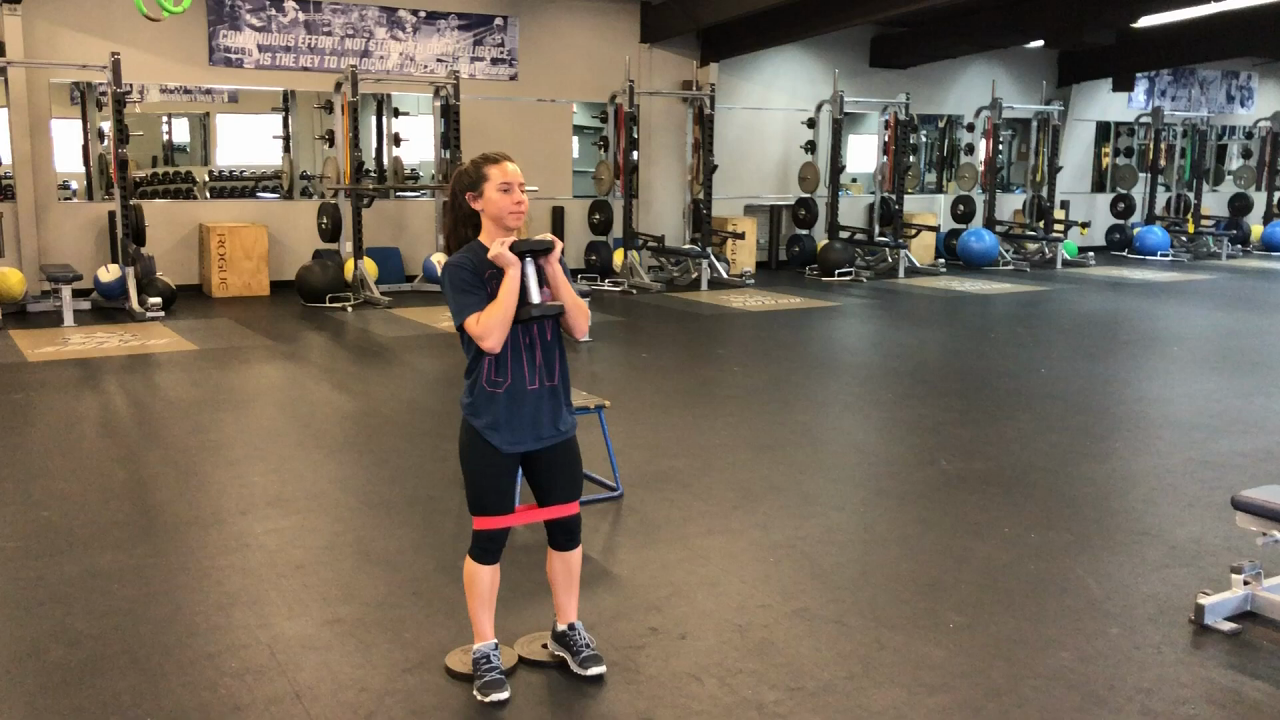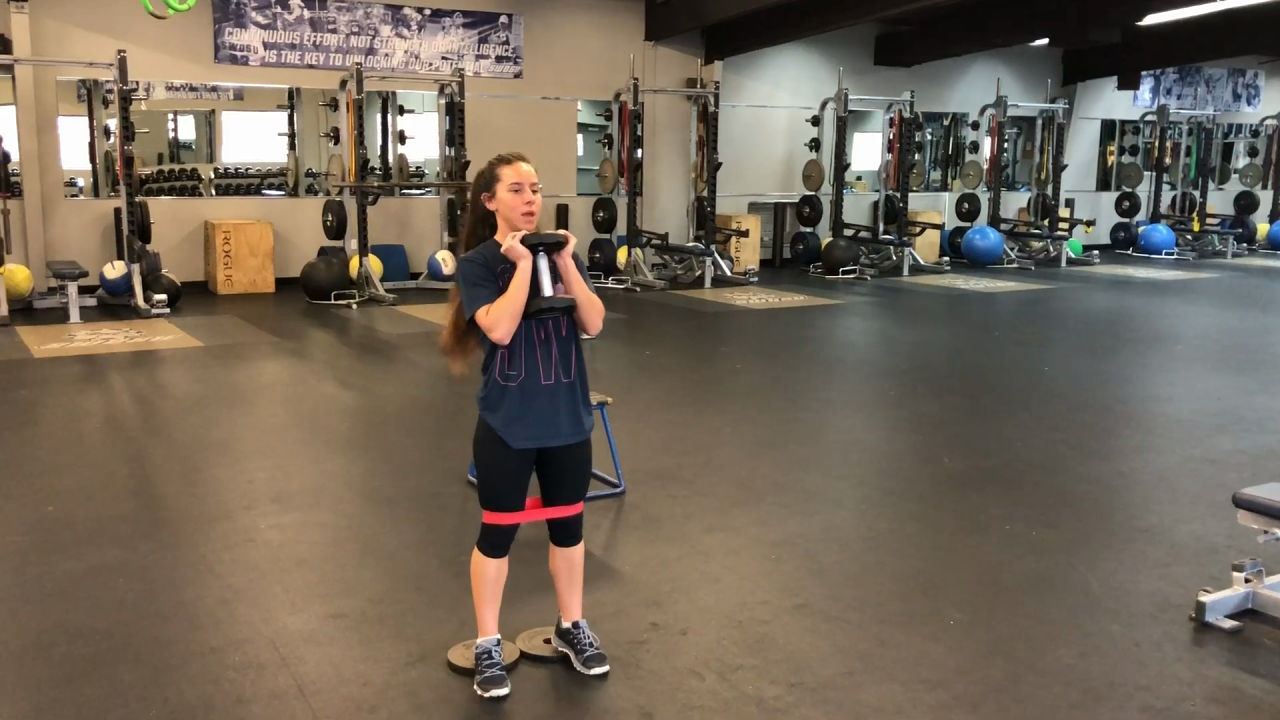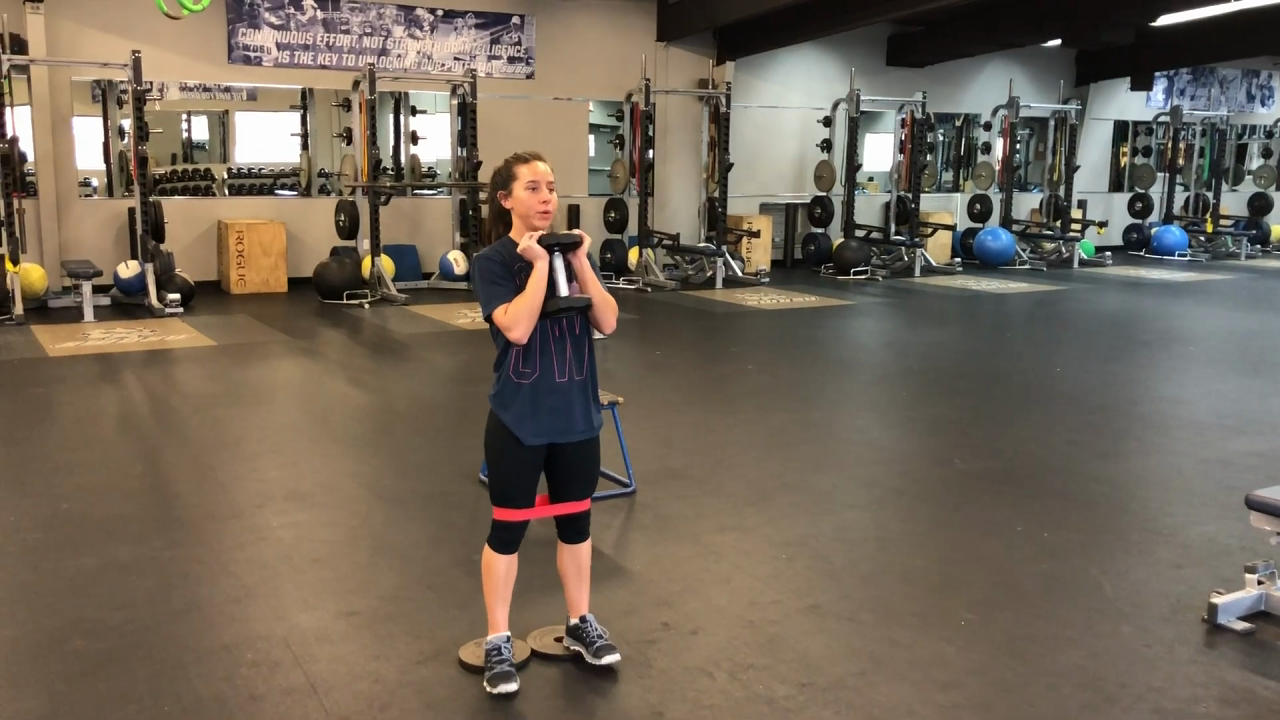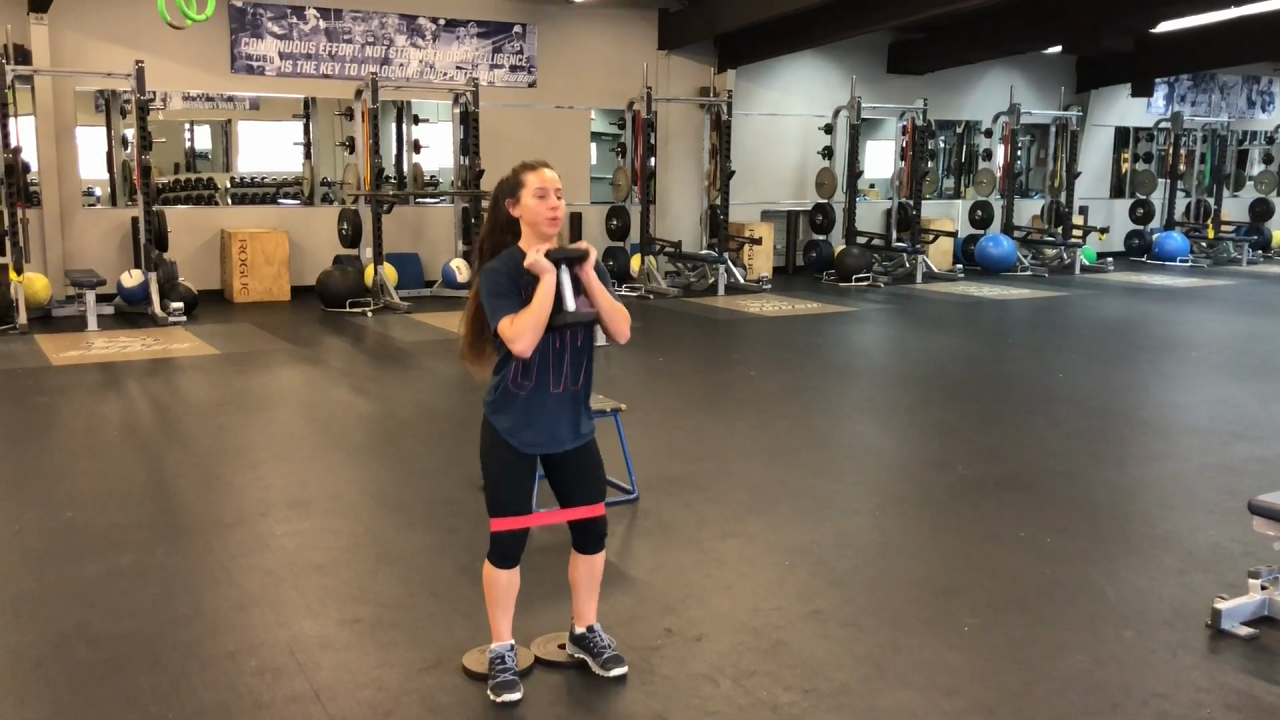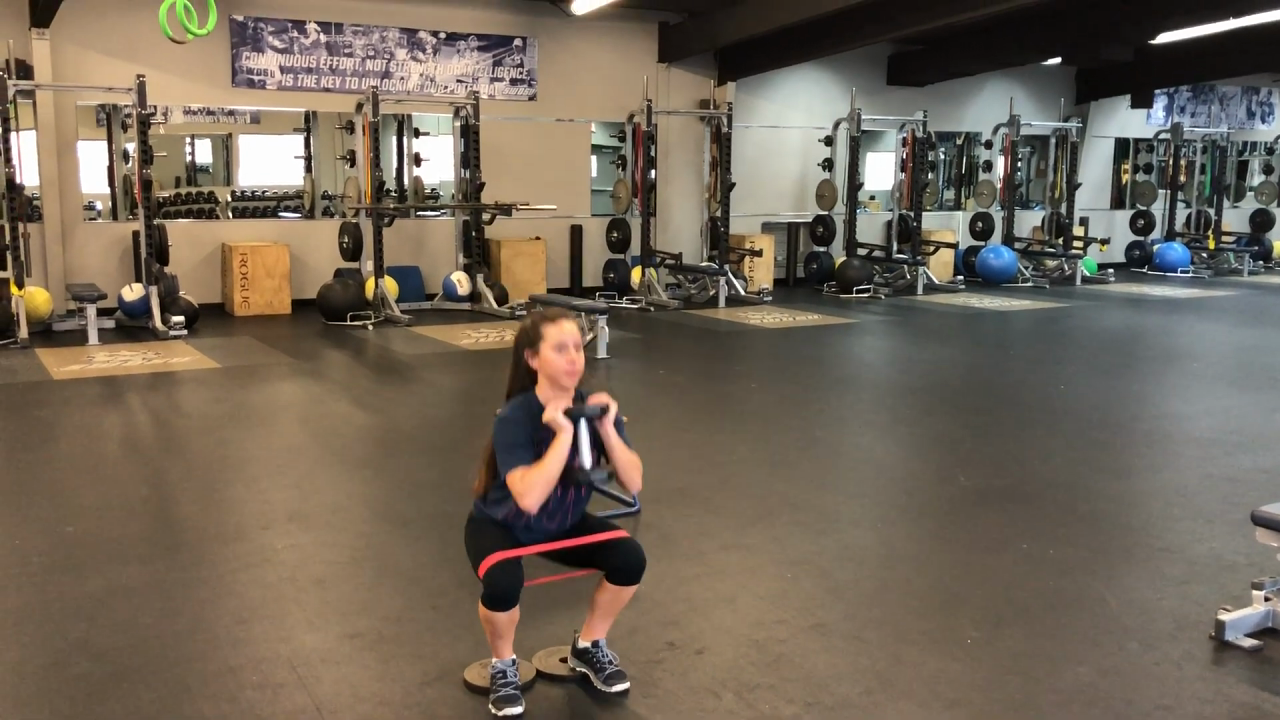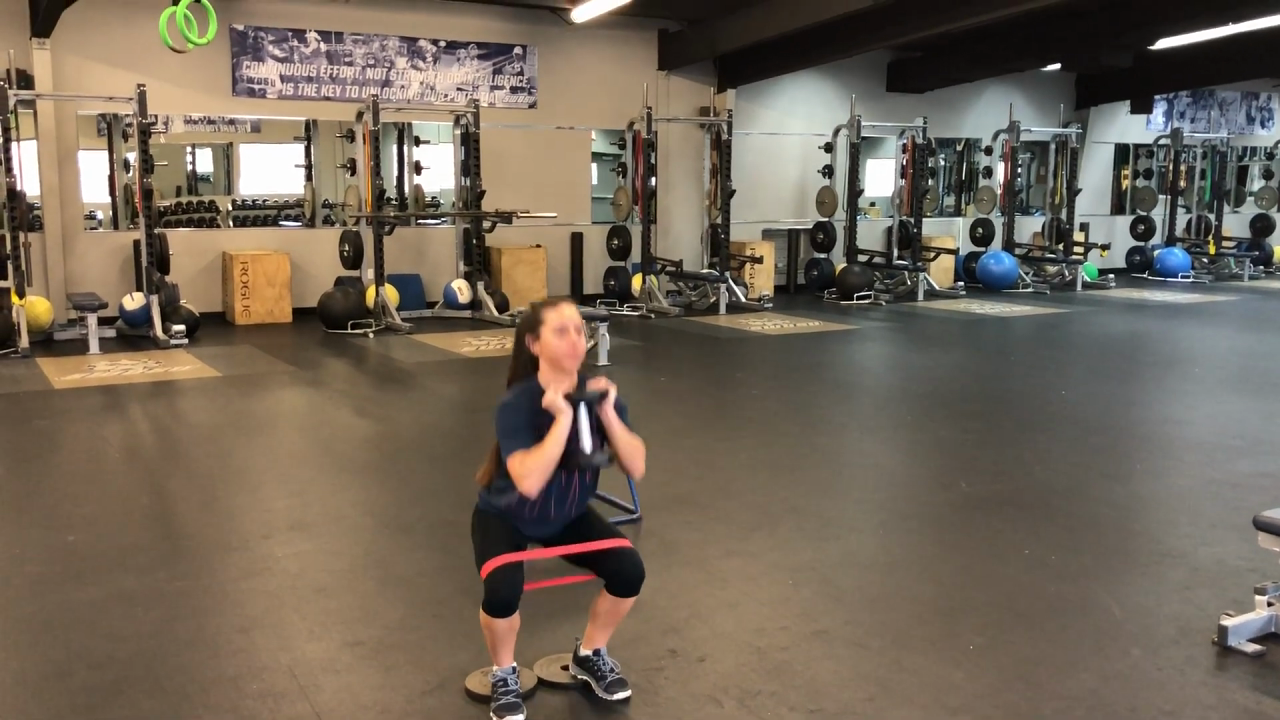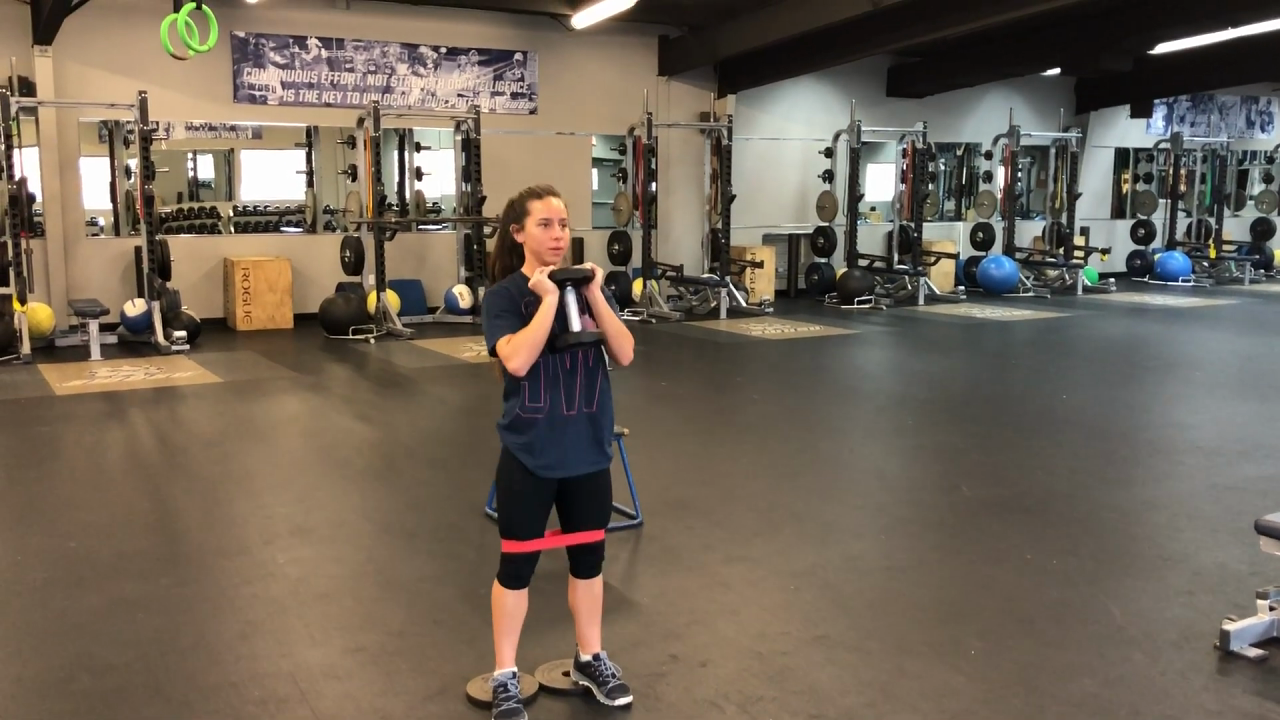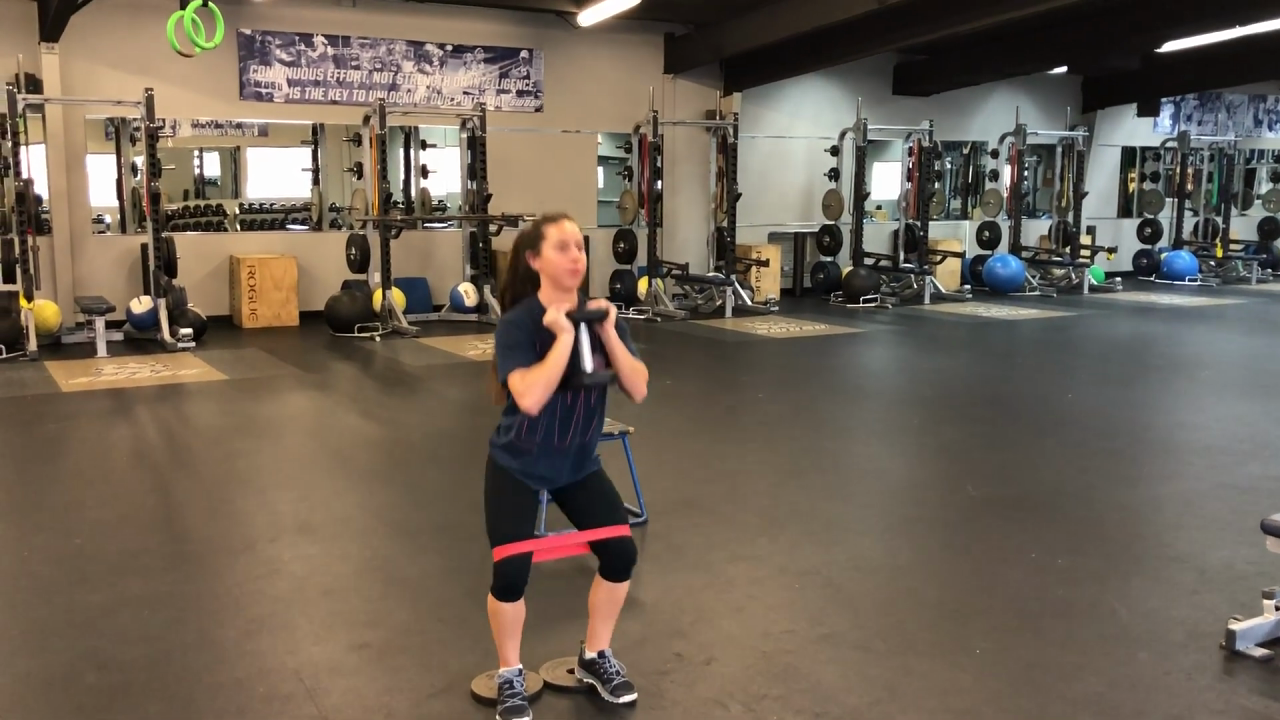
dt=0.5s
person 1, frame 1
left shoulder: (544, 253)
right shoulder: (463, 267)
left elbow: (579, 327)
right elbow: (489, 338)
left wrist: (551, 267)
right wrist: (512, 270)
left hip: (552, 420)
right hip: (491, 428)
left knee: (566, 527)
right knee: (490, 537)
left ankle: (568, 629)
right ankle: (484, 649)
person 1, frame 2
left shoulder: (560, 253)
right shoulder: (478, 263)
left elbow: (593, 323)
right elbow: (500, 329)
left wrist: (565, 263)
right wrist: (523, 264)
left hip: (568, 418)
right hip: (507, 423)
left knee: (568, 526)
right knee: (498, 531)
left ankle: (571, 627)
right ankle: (487, 644)
person 1, frame 3
left shoulder: (573, 251)
right shoulder: (491, 261)
left elbow: (607, 323)
right elbow: (516, 328)
left wrist: (579, 263)
right wrist: (541, 263)
left hip: (577, 415)
right hip: (518, 421)
left knee: (575, 522)
right knee: (508, 529)
left ankle: (580, 623)
right ankle: (498, 641)
person 1, frame 4
left shoulder: (581, 262)
right shoulder: (500, 270)
left elbow: (621, 332)
right elbow: (521, 342)
left wrist: (587, 276)
right wrist: (546, 277)
left hip: (572, 426)
right hip: (512, 428)
left knee: (591, 530)
right knee: (509, 539)
left ankle: (586, 632)
right ankle: (501, 650)
person 1, frame 5
left shoulder: (595, 407)
right shoulder: (515, 418)
left elbow: (634, 483)
right elbow: (529, 499)
left wrist: (607, 429)
right wrist: (564, 434)
left hip: (565, 524)
right hip: (501, 528)
left knee: (630, 560)
right knee: (502, 585)
left ankle: (588, 647)
right ankle: (503, 667)
person 1, frame 6
left shoulder: (597, 396)
right shoulder: (517, 405)
left elbow: (637, 468)
right elbow: (529, 483)
left wrist: (609, 414)
right wrist: (562, 419)
left hip: (569, 516)
right hip: (507, 519)
left knee: (628, 572)
right knee: (503, 591)
left ankle: (590, 655)
right ankle: (503, 675)
person 1, frame 7
left shoulder: (586, 283)
right shoulder: (504, 295)
left elbow: (624, 354)
right elbow: (517, 360)
left wrist: (594, 296)
right wrist: (549, 299)
left hip: (588, 450)
right hip: (529, 454)
left knee: (588, 557)
right knee: (518, 565)
left ankle: (590, 661)
person 1, frame 8
left shoulder: (600, 314)
right shoulder: (518, 323)
left elbow: (638, 389)
right elbow: (529, 399)
left wrist: (608, 332)
right wrist: (564, 336)
left hip: (578, 464)
right hip: (518, 466)
left knee: (620, 554)
right knee: (512, 570)
left ankle: (595, 657)
right ankle: (510, 676)
